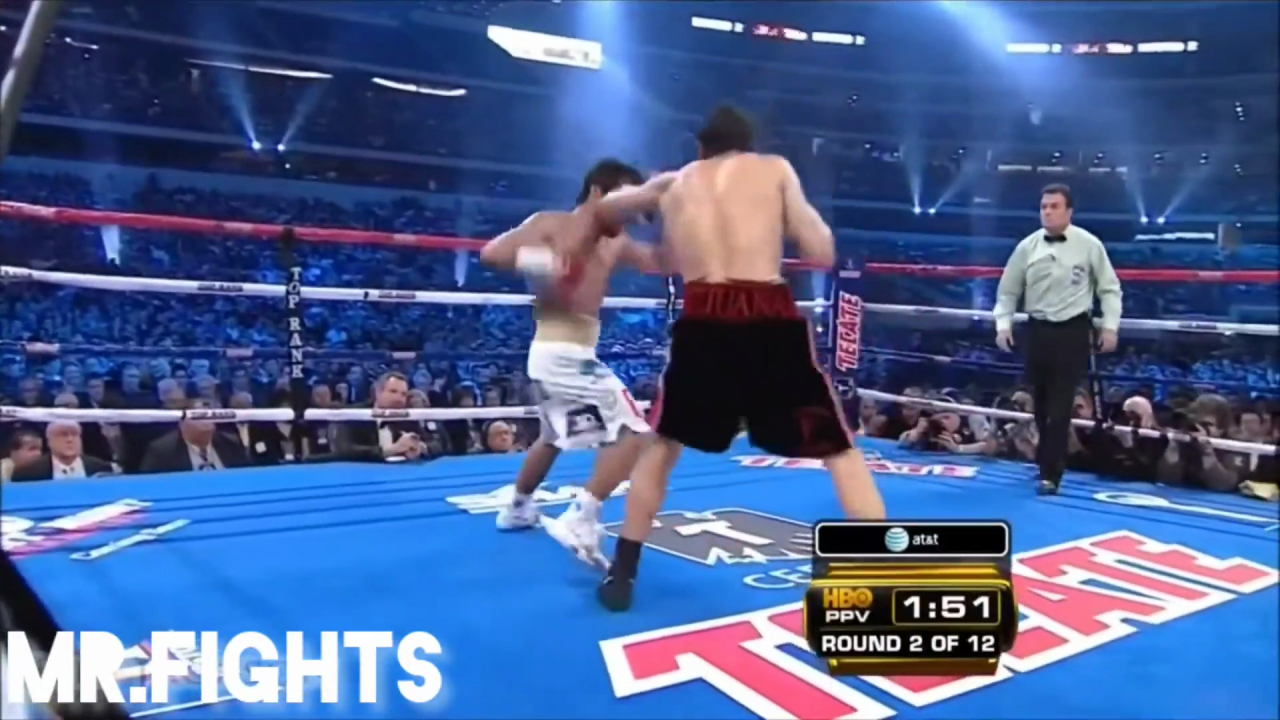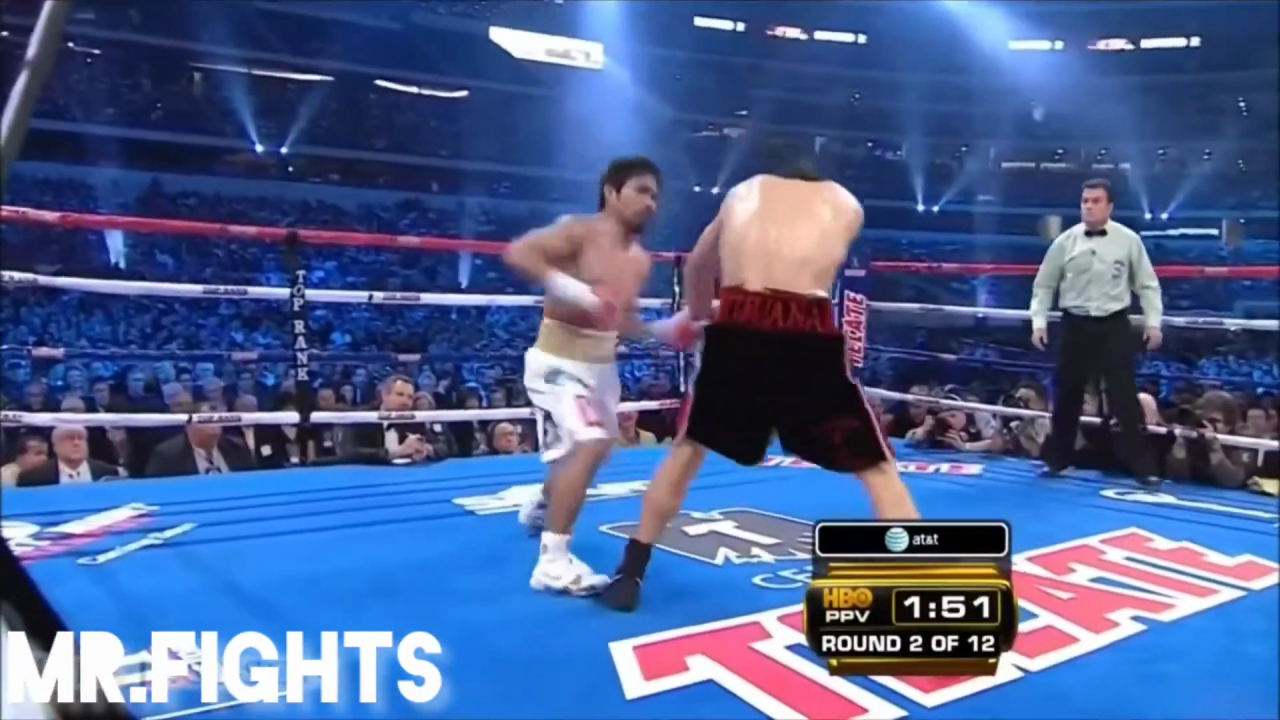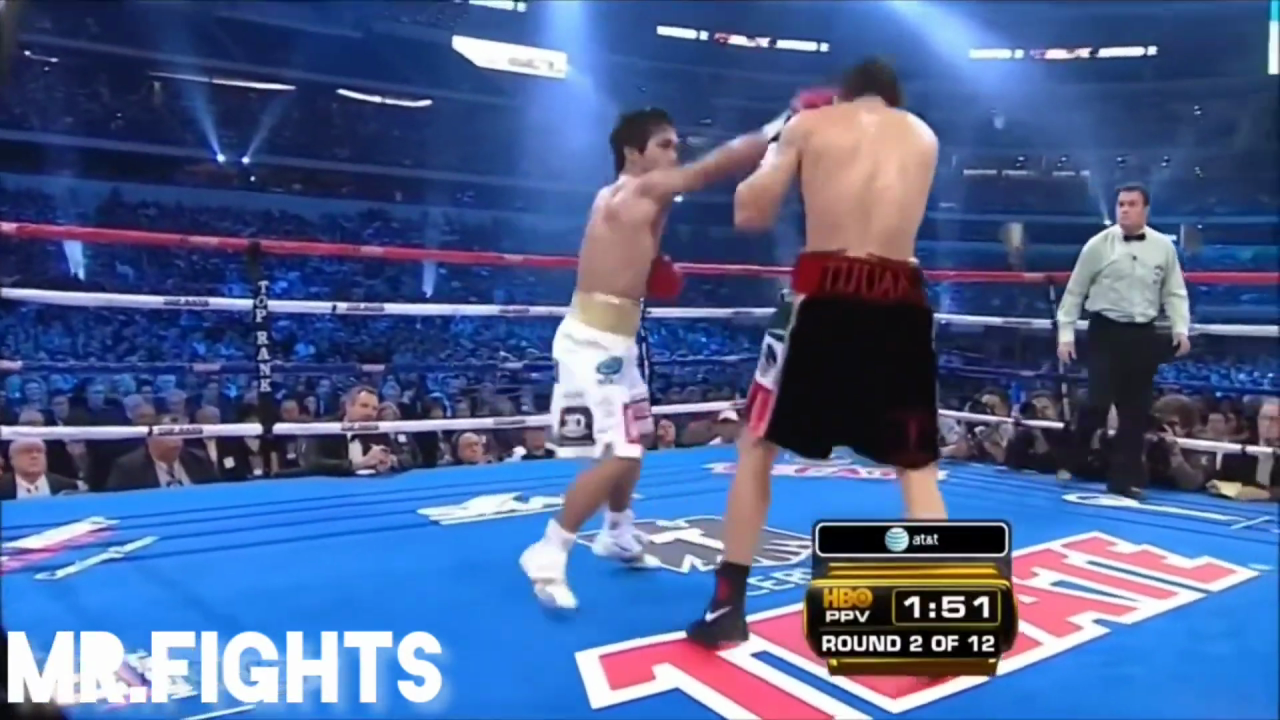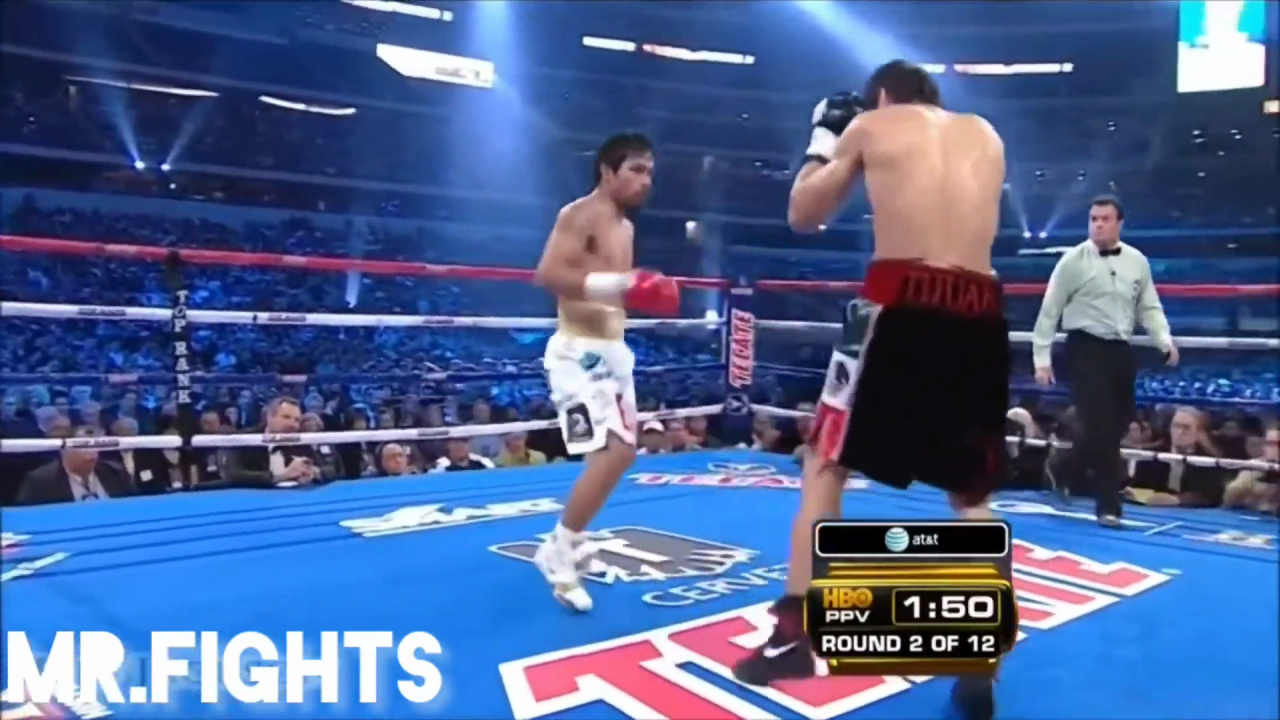
dt=0.4s
person 1, frame 1
left shoulder: (673, 183)
right shoulder: (774, 170)
left elbow: (606, 209)
right elbow: (821, 255)
left hip: (703, 321)
right hip: (772, 319)
left knee: (662, 446)
right knee: (842, 456)
left ankle: (621, 575)
person 1, frame 2
left shoulder: (744, 190)
right shoulder: (846, 205)
left elbow: (697, 263)
left wrist: (697, 315)
left hip: (737, 326)
right hip: (809, 332)
left knee: (687, 450)
right knee: (878, 470)
left ankle: (628, 576)
person 1, frame 3
left shoulder: (814, 124)
right shoulder: (924, 136)
left elbow: (749, 216)
left wrist: (769, 156)
left hip: (825, 295)
right hip: (900, 301)
left knee: (757, 445)
right knee: (918, 469)
left ankle: (728, 602)
person 1, frame 4
left shoulder: (871, 126)
right shoulder: (987, 136)
left elbow: (802, 215)
left wrist: (824, 137)
left hip: (900, 306)
right hip: (978, 313)
left knee: (825, 468)
right knee: (973, 499)
left ankle: (793, 634)
right ankle: (977, 665)
person 2, frame 1
left shoulder: (614, 242)
right shoulder: (551, 224)
left elbow: (655, 261)
right elbow: (492, 252)
right wrist: (544, 264)
left hip: (572, 354)
right hip: (563, 355)
left knee: (554, 439)
right knee: (633, 434)
left ankle: (517, 509)
right ankle: (580, 520)
person 2, frame 2
left shoulder: (640, 260)
right shoulder: (579, 230)
right elbow: (518, 253)
left wrist: (666, 330)
right wrist: (568, 289)
left hip: (600, 368)
right hip: (557, 365)
left knee: (585, 447)
right knee: (588, 450)
left ankle: (541, 508)
right ankle: (553, 561)
person 2, frame 3
left shoulder: (627, 200)
right shoulder: (639, 191)
right elbow: (716, 165)
left wrist: (652, 274)
right wrist: (776, 131)
left hip: (614, 344)
right hip: (593, 344)
left knee: (635, 442)
right knee: (615, 458)
left ankle: (619, 534)
right ankle: (549, 553)
person 2, frame 4
left shoulder: (625, 228)
right shoulder: (581, 214)
right elbow: (550, 274)
left wrist: (645, 293)
right wrist: (612, 286)
left hip: (609, 349)
right hip: (580, 349)
left knee: (617, 449)
right knee: (616, 450)
left ankle: (567, 541)
right ankle: (561, 551)
person 3, frame 1
left shoulder: (1089, 245)
right shoulder: (1027, 247)
left elbow: (1109, 288)
right elbow: (1008, 290)
left wrist: (1110, 327)
right wrist: (1004, 324)
left hip: (1072, 331)
right hip: (1038, 330)
left knee: (1060, 403)
right knee: (1041, 402)
left ankle: (1051, 473)
right ankle: (1047, 463)
person 3, frame 2
left shoulder: (1129, 240)
right shoulder: (1065, 242)
left elbow: (1147, 285)
right elbow: (1044, 285)
left wrist: (1153, 323)
right wrist: (1039, 322)
left hip: (1113, 326)
right hip: (1075, 326)
left knee: (1124, 396)
right knee: (1067, 396)
left ankle: (1142, 468)
right ankle: (1057, 458)
person 3, frame 3
left shoulder: (1164, 246)
right shoulder: (1099, 245)
left elbow: (1175, 293)
right elbow: (1074, 292)
left wrist: (1180, 329)
right wrist: (1066, 335)
left hip: (1143, 334)
right hip: (1105, 331)
left knee: (1136, 410)
right knee: (1097, 402)
left ankle: (1124, 477)
person 3, frame 4
left shoulder: (1137, 261)
right shoulder: (1073, 261)
left elbow: (1148, 307)
right elbow: (1049, 312)
left wrist: (1164, 340)
right wrist: (1042, 359)
left hip: (1120, 350)
right hip: (1086, 349)
left knee: (1115, 425)
right knee: (1100, 426)
right ankle: (1109, 504)
